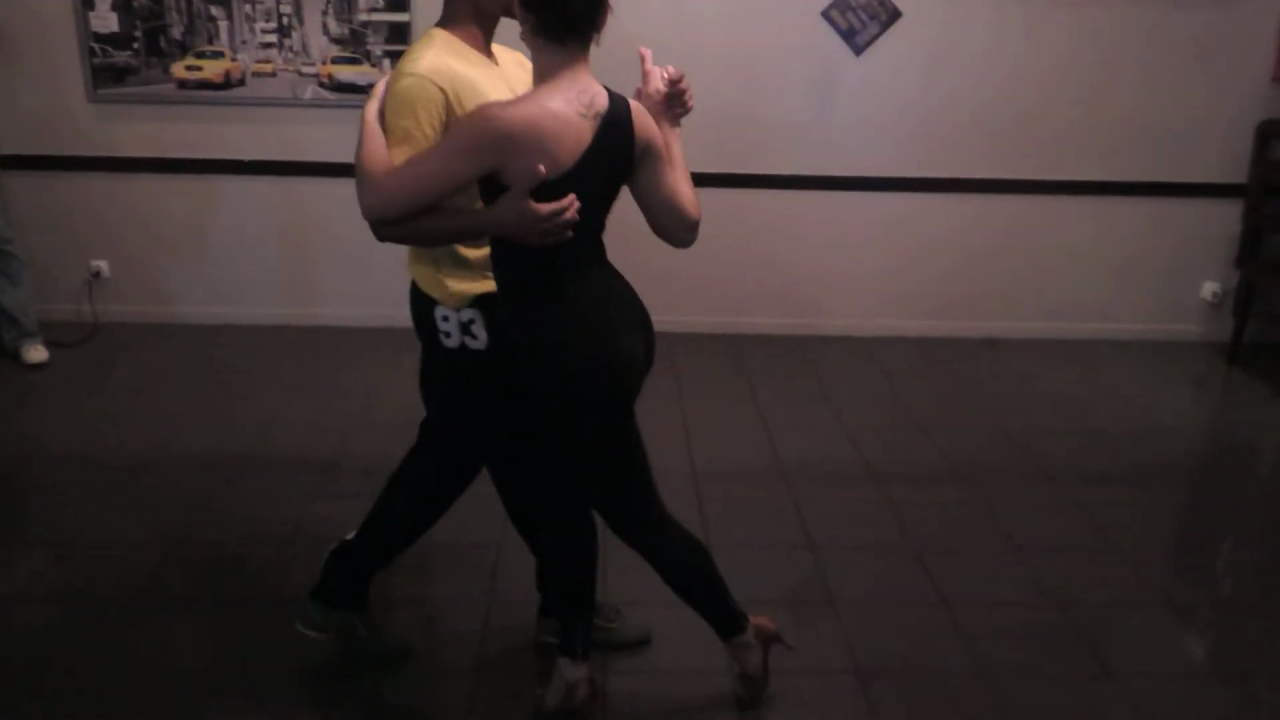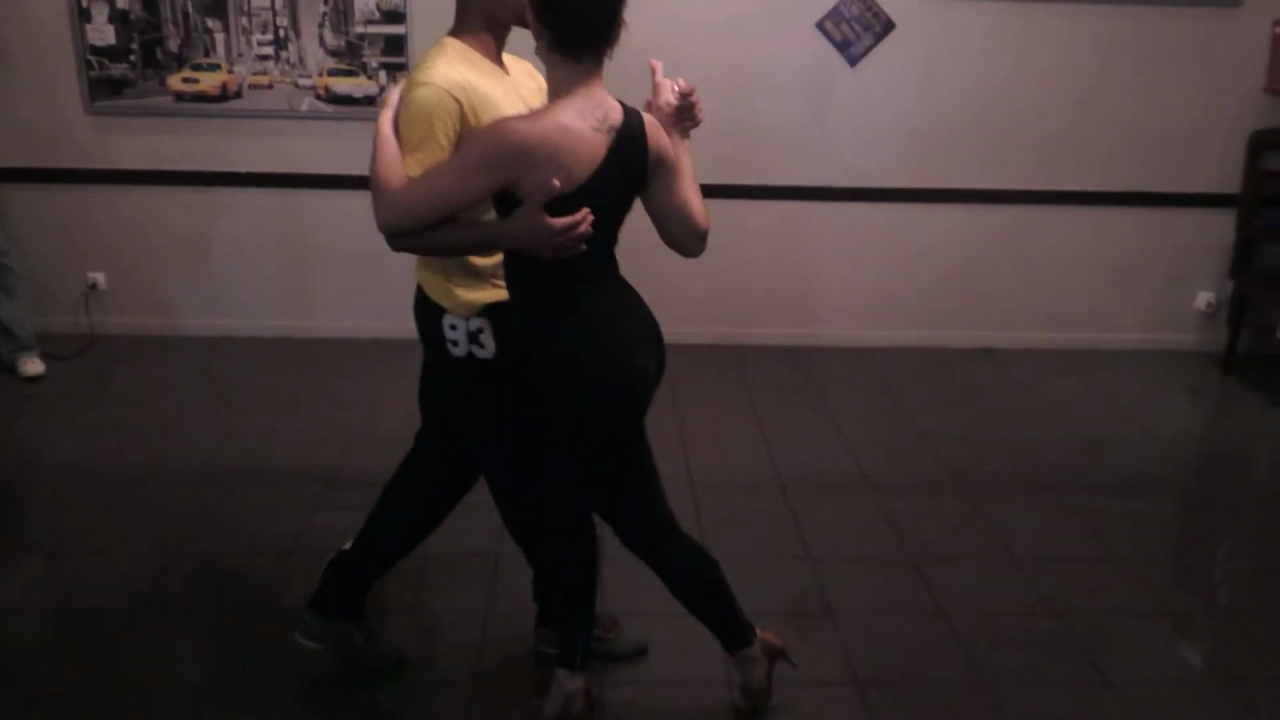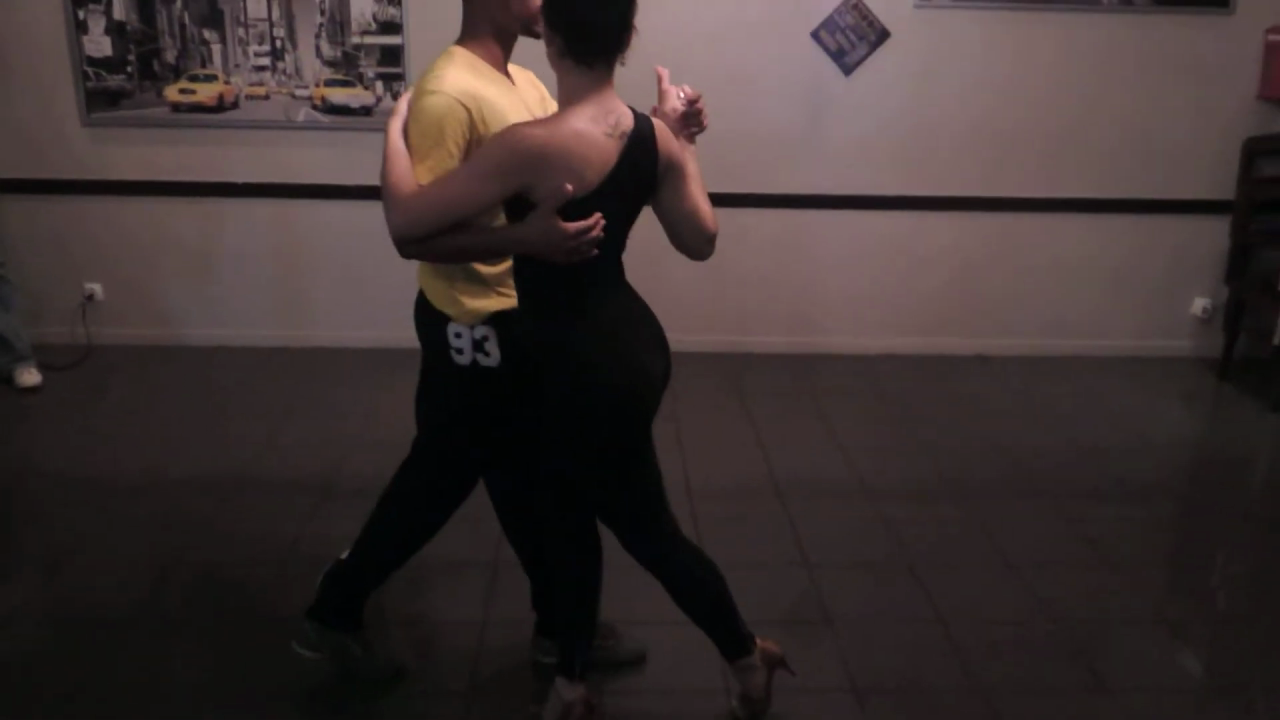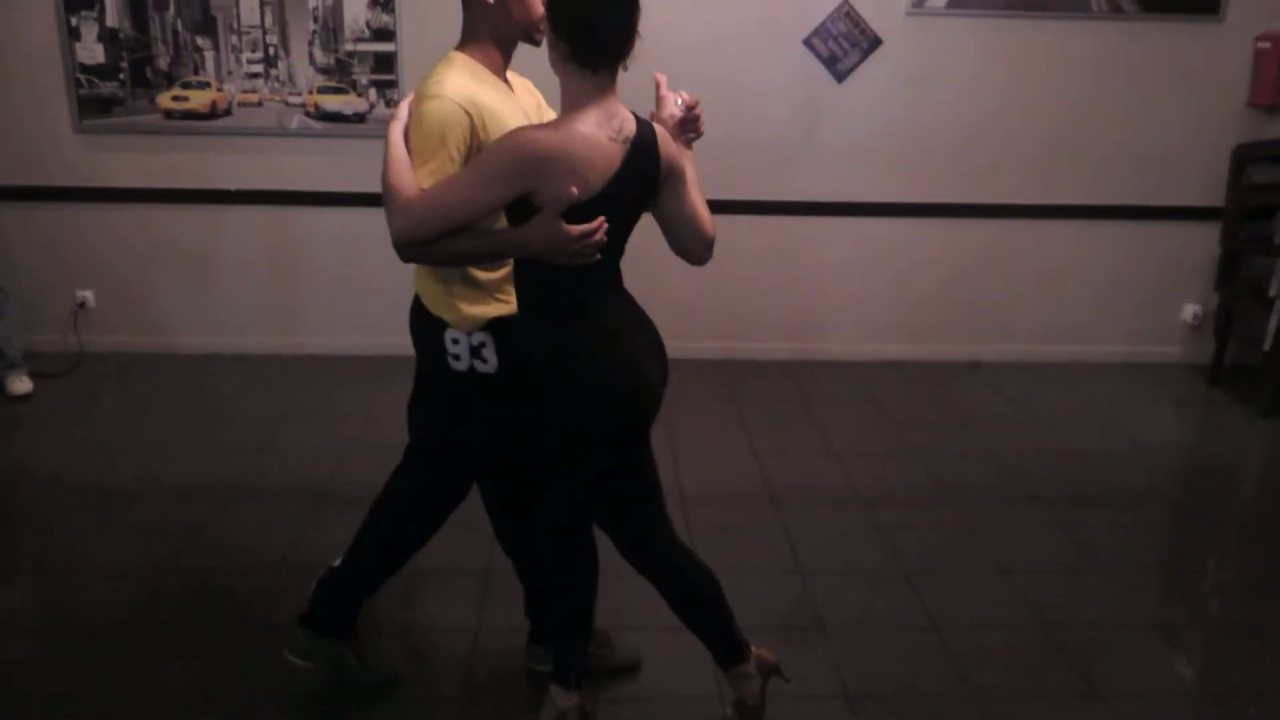
dt=0.1s
person 1, frame 1
left shoulder: (503, 125)
right shoulder: (632, 118)
left elbow: (380, 202)
right elbow: (682, 225)
left wrist: (374, 109)
left hip: (569, 348)
right hip: (614, 324)
left knee: (639, 516)
right knee: (561, 500)
left ankle: (741, 631)
right ankle: (573, 662)
person 1, frame 2
left shoulder: (518, 140)
right shoulder: (645, 132)
left elbow: (394, 214)
right elbow: (692, 238)
left wrist: (387, 121)
left hip: (582, 361)
right hip: (619, 337)
left knee: (646, 525)
right knee: (563, 511)
left ankle: (746, 646)
person 1, frame 3
left shoulder: (532, 146)
right shoulder: (653, 138)
left elbow: (406, 221)
right elbow: (700, 240)
left wrist: (396, 127)
left hip: (592, 367)
right hip: (625, 344)
left knee: (651, 533)
right knee: (567, 518)
left ankle: (746, 655)
person 1, frame 4
left shoulder: (536, 149)
right shoulder: (654, 143)
left elbow: (407, 224)
right elbow: (699, 246)
left wrist: (398, 130)
left hip: (591, 372)
right hip: (618, 352)
left knee: (647, 539)
right knee: (564, 524)
left ankle: (741, 662)
person 2, frame 1
left shoulder: (515, 65)
right shoulder: (426, 76)
right elbow: (391, 217)
right wrist: (504, 222)
left hip: (509, 300)
right hip: (466, 308)
left knee: (490, 456)
person 2, frame 2
left shoulder: (523, 73)
right shoulder: (440, 86)
right elbow: (403, 226)
right wrist: (513, 233)
left hip: (512, 309)
right hip: (473, 318)
left knee: (461, 466)
person 2, frame 3
left shoulder: (525, 83)
right shoulder: (448, 94)
right elbow: (414, 234)
right wrist: (527, 238)
left hip: (508, 318)
right hip: (475, 326)
left knee: (457, 473)
person 2, frame 4
left shoulder: (520, 91)
right shoulder: (448, 100)
right elbow: (415, 238)
right wrist: (529, 241)
left hip: (500, 326)
right hip: (471, 333)
left knee: (448, 481)
